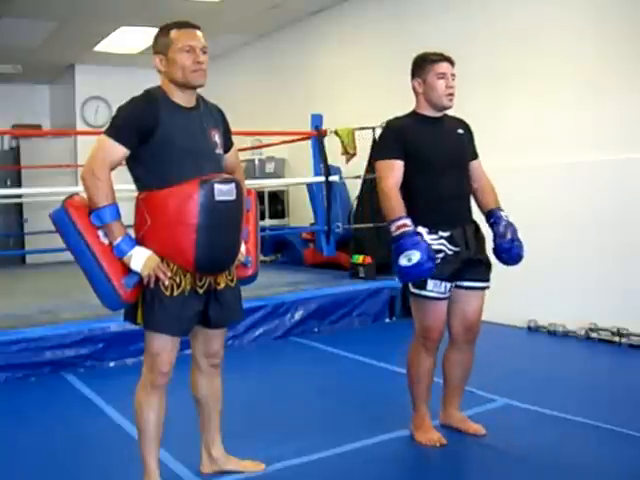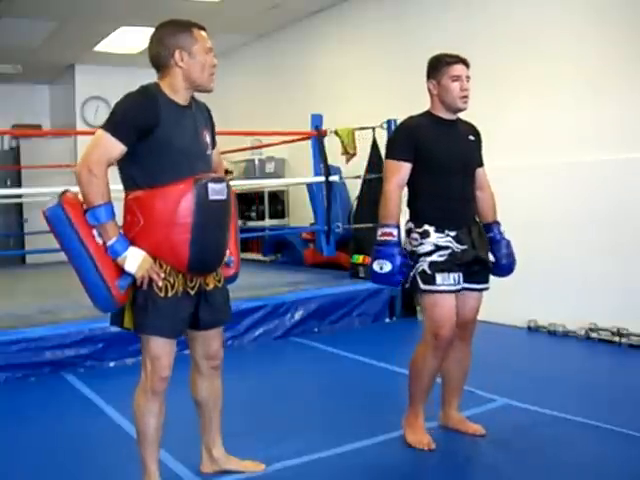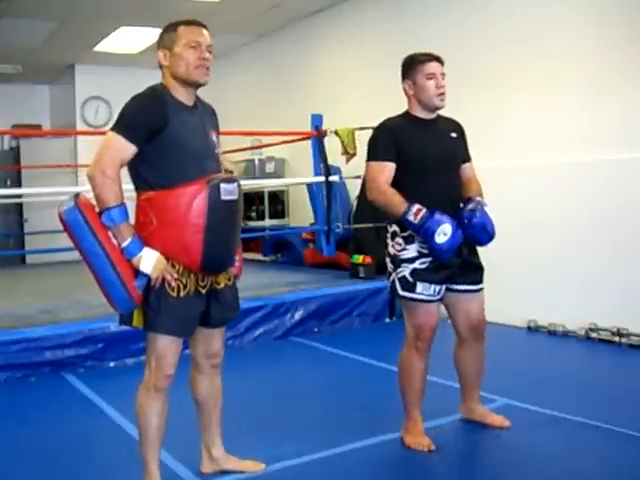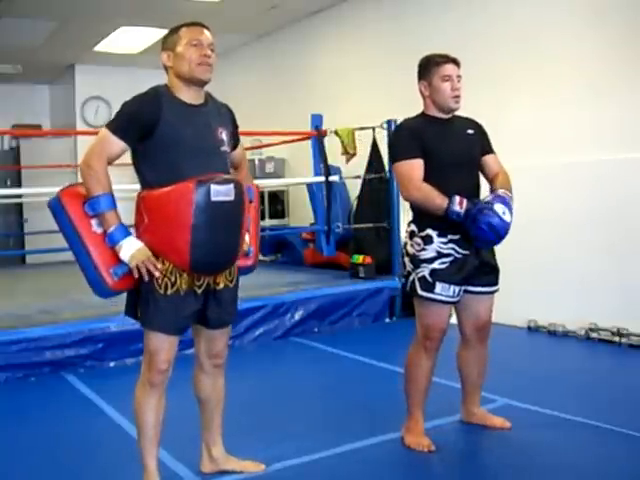
dt=0.7s
person 1, frame 1
left shoulder: (214, 115)
right shoulder: (144, 110)
left elbow: (235, 175)
right elbow: (94, 172)
right wrist: (126, 247)
right hip: (168, 260)
left knee: (210, 358)
right knee: (158, 368)
person 1, frame 2
left shoulder: (201, 113)
right shoulder: (142, 105)
right elbow: (90, 169)
right wrist: (119, 247)
right hip: (160, 263)
left knee: (210, 359)
right knee: (157, 372)
person 1, frame 3
left shoulder: (206, 113)
right shoulder: (150, 106)
right elbow: (101, 171)
left wrist: (229, 236)
right wrist: (134, 247)
right hip: (171, 261)
left knee: (210, 358)
right knee: (161, 370)
person 1, frame 4
left shoulder: (222, 113)
right shoulder: (149, 106)
left elbow: (240, 167)
right elbow: (93, 164)
right wrist: (121, 239)
right hip: (167, 259)
left knee: (214, 357)
right knee: (158, 366)
person 2, frame 1
left shoulder: (461, 129)
right shoulder: (398, 131)
left elbow: (478, 179)
right elbow: (388, 186)
left wrist: (498, 219)
right wrist: (404, 233)
left hip: (468, 239)
right hip: (427, 242)
left knee: (466, 334)
right knee: (429, 336)
left ankle: (451, 411)
right ankle: (420, 418)
person 2, frame 2
left shoulder: (471, 133)
right shoulder: (411, 130)
right elbow: (392, 188)
left wrist: (495, 233)
right wrist: (387, 240)
left hip: (471, 239)
right hip: (432, 240)
left knee: (463, 332)
right knee: (440, 333)
left ankle: (451, 412)
right ankle: (414, 417)
person 2, frame 3
left shoulder: (454, 129)
right shoulder: (391, 131)
left elbow: (468, 178)
right elbow: (377, 188)
left wrist: (474, 204)
right wrist: (419, 217)
left hip: (459, 242)
right hip: (417, 245)
left knee: (473, 329)
right knee: (421, 335)
left ankle: (471, 405)
right ankle: (412, 423)
person 2, frame 4
left shoulder: (472, 128)
right shoulder: (410, 131)
left elbow: (497, 173)
right elbow: (412, 188)
left wrist: (501, 201)
right wrist: (462, 210)
left hip: (476, 242)
right hip: (435, 244)
left knee: (478, 330)
right knee: (430, 335)
left ankle: (472, 408)
right ankle: (414, 422)
